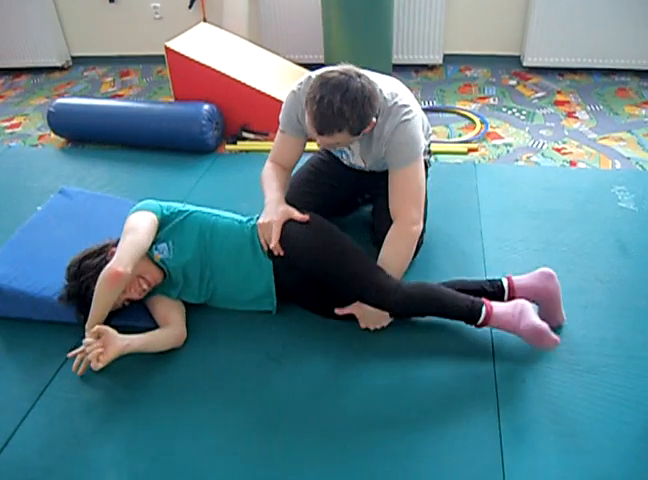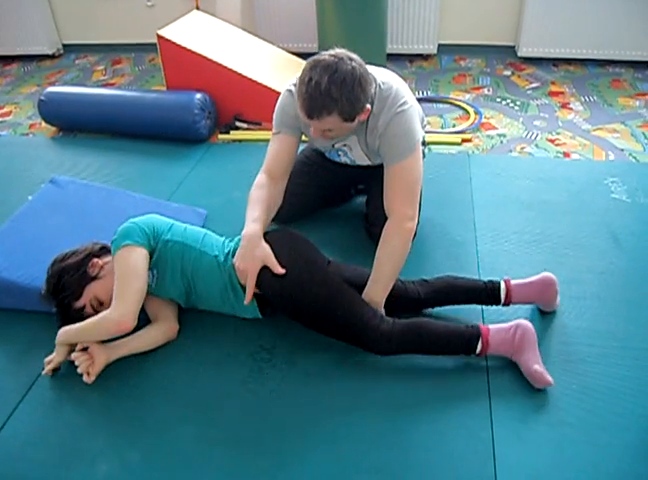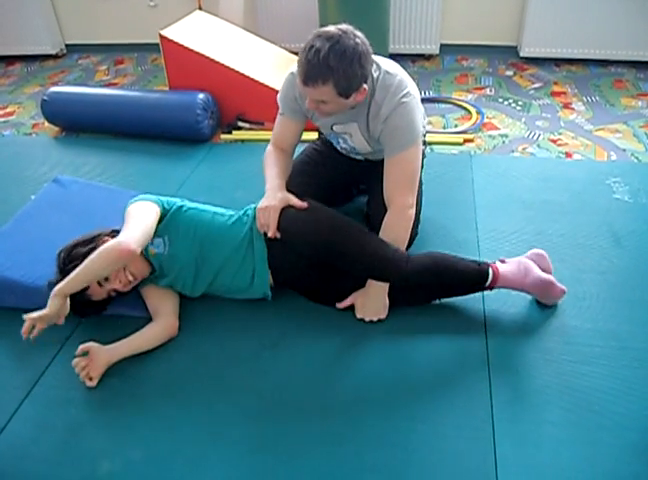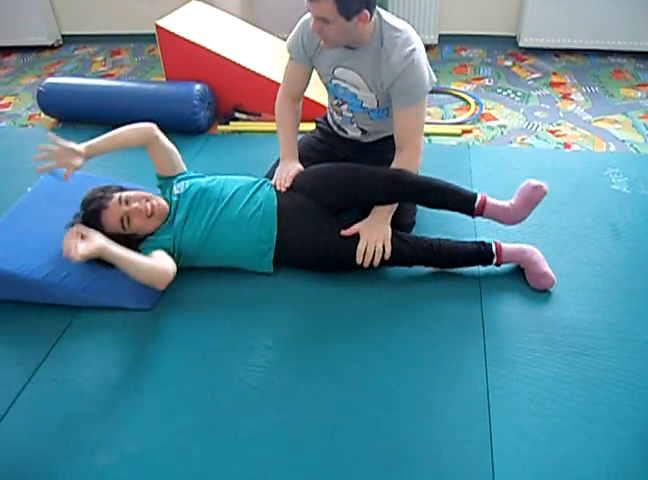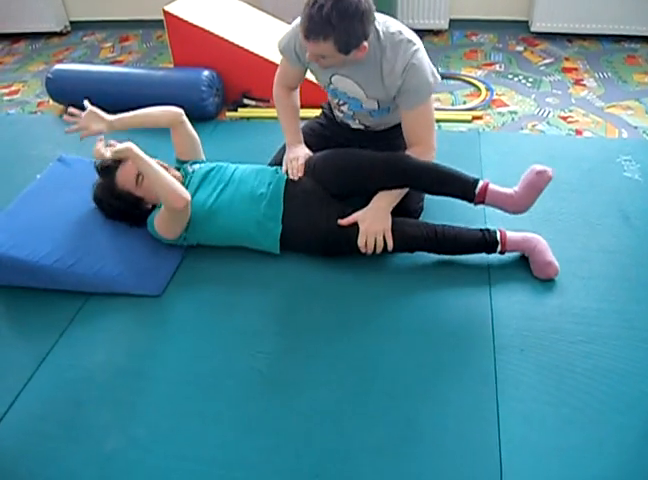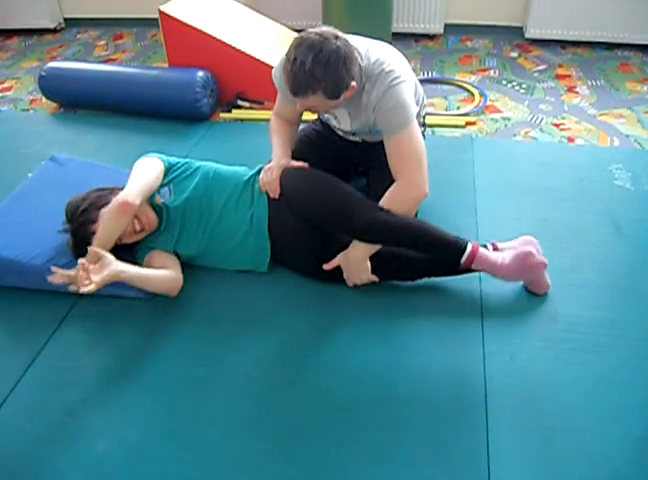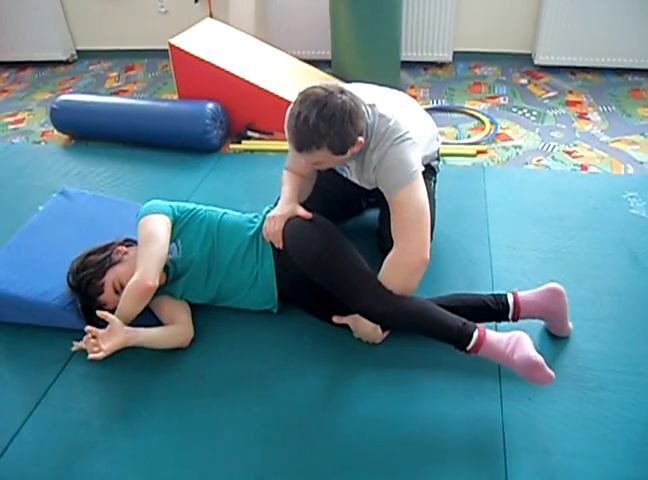
dt=0.7s
person 1, frame 1
left shoulder: (145, 213)
right shoulder: (161, 289)
left elbow: (118, 270)
right elbow: (175, 332)
left wrist: (91, 324)
right wrist: (118, 343)
left hip: (287, 244)
right hip: (285, 290)
left knee: (390, 294)
right knee: (401, 304)
left ankle: (504, 312)
right ankle: (520, 286)
person 1, frame 2
left shoulder: (130, 235)
right shoulder: (145, 281)
left elbow: (122, 319)
right elbow: (167, 326)
left wrist: (67, 335)
right wrist: (105, 352)
left hip: (272, 264)
right hip: (270, 286)
left knee: (380, 333)
right knee: (407, 297)
left ankle: (503, 338)
right ankle: (518, 289)
person 1, frame 3
left shoulder: (142, 207)
right shoulder: (154, 280)
left elbow: (123, 245)
right elbow: (167, 325)
left wrist: (59, 294)
right wrist: (108, 353)
left hip: (282, 233)
right hip: (282, 278)
left knee: (399, 269)
right knee: (397, 294)
left ankle: (509, 270)
right ankle: (512, 271)
person 1, frame 4
left shoulder: (173, 186)
right shoulder: (157, 245)
left elbow: (148, 131)
right elbow: (162, 276)
left wrist: (82, 152)
right wrist: (101, 247)
left hip: (289, 193)
right hip: (291, 244)
left knee: (392, 181)
right knee: (400, 249)
left ankle: (498, 207)
right ankle: (504, 253)
person 1, frame 5
left shoulder: (188, 165)
right shoulder: (164, 224)
left elbow: (176, 115)
right elbow: (179, 199)
left wrist: (109, 123)
right wrist: (128, 154)
left hip: (297, 178)
right hip: (296, 227)
left knee: (394, 165)
right knee: (406, 236)
left ankle: (502, 196)
right ankle: (509, 241)
person 1, frame 6
left shoulder: (153, 169)
right shoulder: (149, 250)
left elbow: (126, 201)
right elbow: (171, 283)
left wrist: (88, 253)
right wrist: (113, 270)
left hip: (279, 193)
right hip: (280, 246)
left knee: (367, 221)
right knee: (391, 265)
left ankle: (490, 255)
right ankle: (497, 258)
person 1, frame 7
left shoulder: (151, 215)
right shoulder: (166, 294)
left elbow: (146, 280)
right elbow: (182, 332)
left wrist: (121, 324)
right wrist: (123, 336)
left hip: (287, 240)
right hip: (284, 290)
left knee: (374, 301)
right knee: (381, 318)
right ankle: (520, 305)
person 2, frame 1
left shoulder: (401, 119)
right shoulder: (301, 95)
left elbow: (409, 222)
right elbow: (277, 164)
right wrist: (274, 202)
left hip: (401, 162)
right hip: (340, 160)
left knee: (404, 248)
right knee: (286, 221)
left ankle: (375, 198)
right ankle: (361, 196)
person 2, frame 2
left shoulder: (396, 112)
right shoulder: (294, 99)
left elbow: (403, 219)
right elbow: (271, 176)
left wrist: (372, 300)
right wrist: (252, 233)
left hip: (391, 159)
right hip: (331, 155)
left knee: (385, 233)
right knee: (279, 209)
left ankle: (370, 191)
right ankle: (353, 187)
person 2, frame 3
left shoulder: (398, 101)
right shoulder: (300, 81)
left elbow: (401, 207)
right elbow: (279, 147)
left wrist: (377, 288)
right wrist: (274, 190)
left hip: (391, 156)
right hip: (337, 149)
left knee: (397, 239)
right knee: (279, 213)
left ankle: (367, 189)
right ankle: (356, 186)
person 2, frame 4
left shoulder: (405, 54)
right shoulder: (309, 30)
left elbow: (409, 151)
right elbow: (288, 98)
left wrist: (381, 218)
right wrist: (288, 158)
left hip: (386, 142)
right hip: (335, 133)
left knee: (394, 224)
person 2, frame 5
left shoulder: (406, 57)
right shoulder: (304, 33)
left elbow: (422, 149)
right elbow: (284, 87)
left wrist: (380, 207)
right wrist: (294, 143)
left hip: (392, 131)
right hip: (338, 122)
left knee: (401, 213)
person 2, frame 6
left shoulder: (388, 86)
right shoulder: (295, 69)
left elbow: (414, 186)
right elbow: (282, 118)
left wrist: (359, 251)
right wrist: (279, 159)
left hip: (388, 137)
right hip: (335, 131)
right knee: (272, 189)
left ankle: (366, 173)
right ankle: (355, 171)
person 2, frame 7
left shoulder: (396, 144)
right shoulder: (302, 119)
left elbow: (416, 254)
right elbow: (297, 172)
right wrist: (287, 203)
left hip: (412, 163)
left knee: (406, 259)
right knee: (287, 225)
